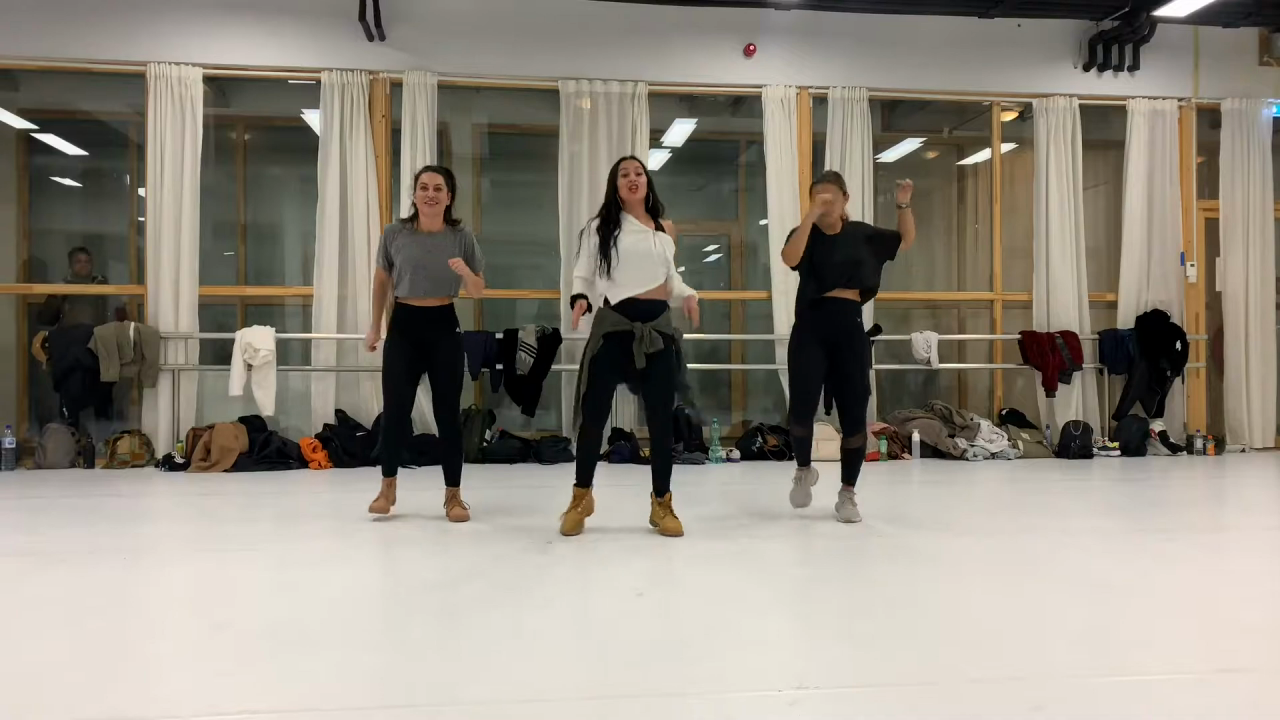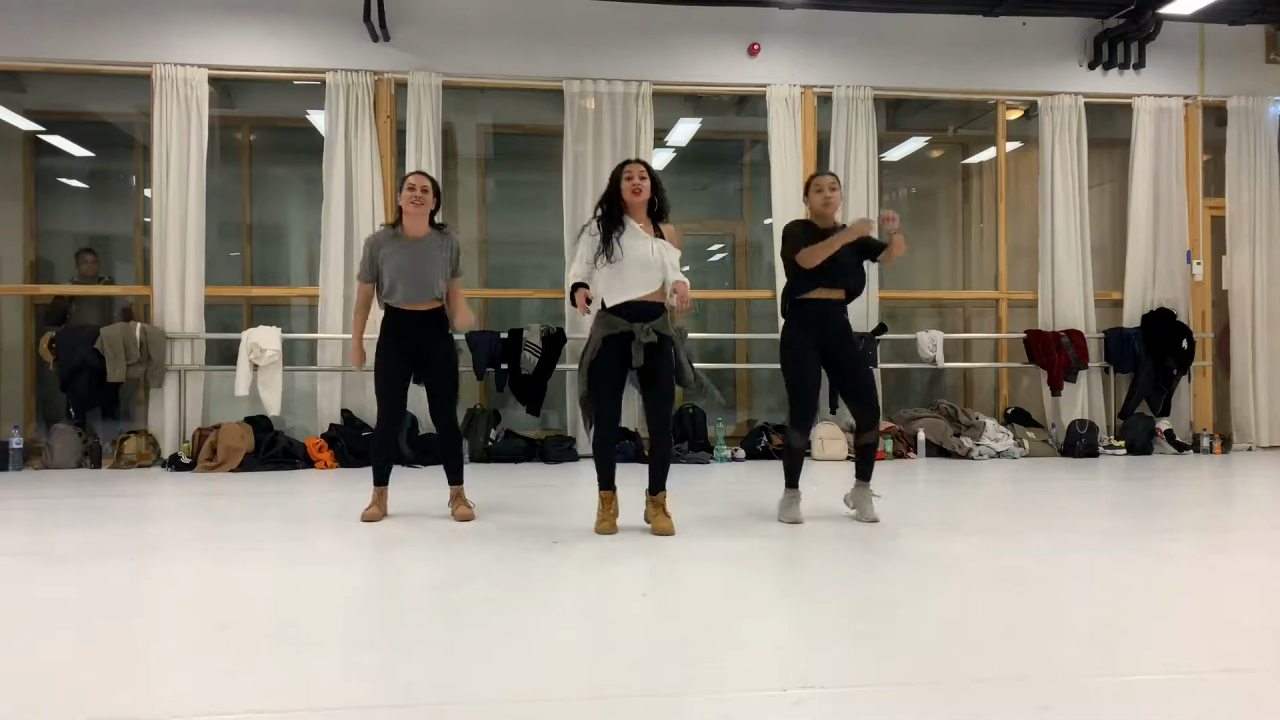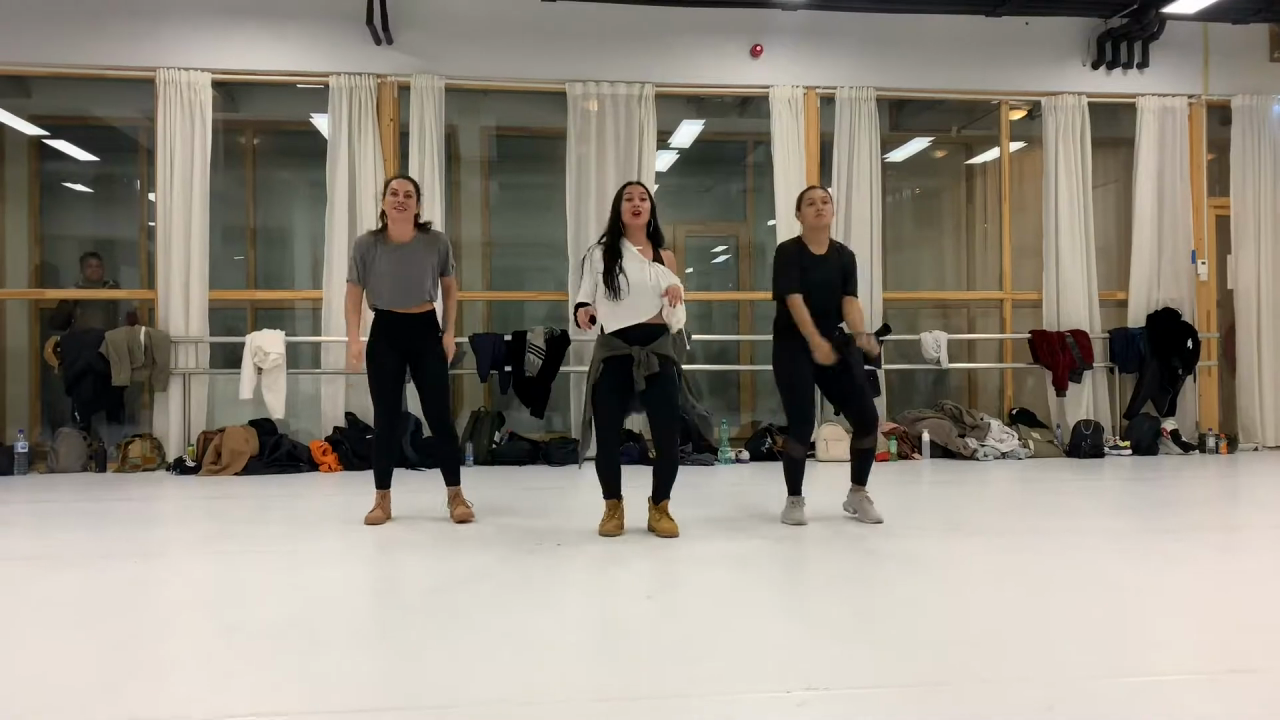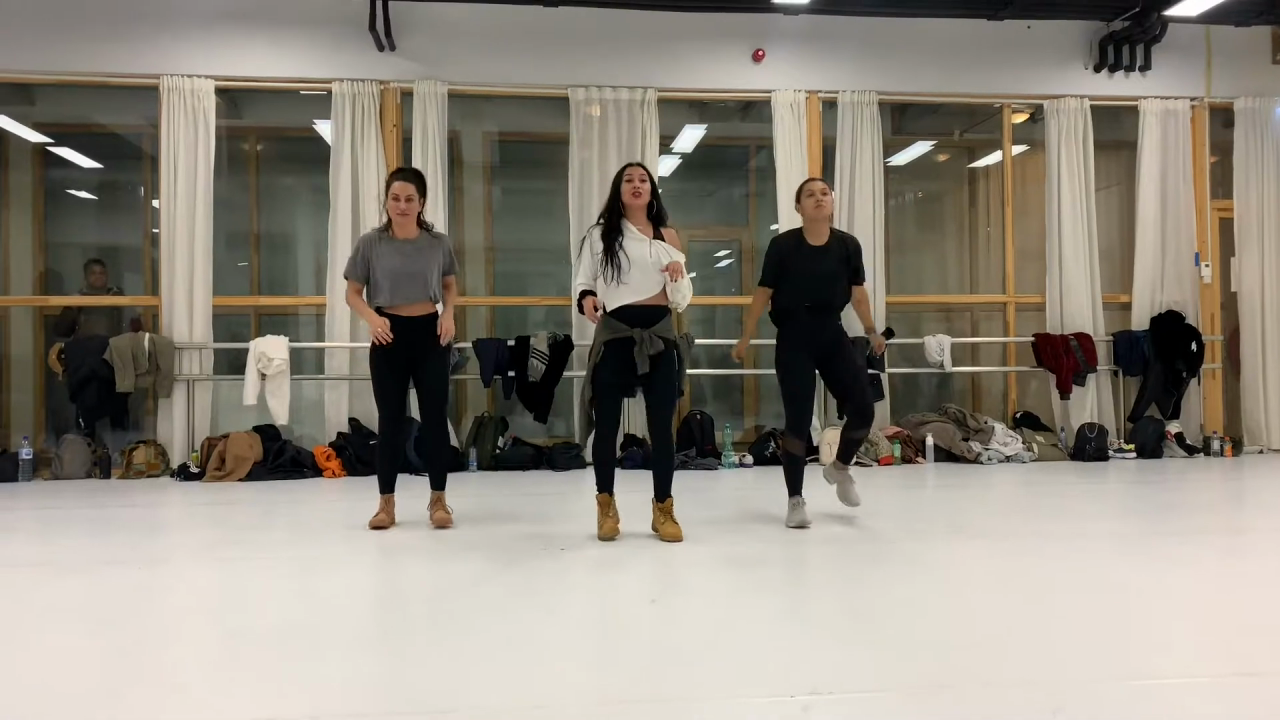
dt=0.2s
person 1, frame 1
left shoulder: (665, 229)
right shoulder: (600, 228)
right elbow: (583, 275)
left wrist: (688, 296)
right wrist: (579, 300)
left hip: (658, 326)
right hip: (613, 324)
left knee: (662, 419)
right knee: (593, 413)
left ankle: (661, 502)
right ankle: (581, 496)
person 1, frame 2
left shoulder: (666, 233)
right shoulder: (600, 228)
right elbow: (578, 270)
left wrist: (680, 285)
right wrist: (579, 288)
left hip: (655, 328)
right hip: (612, 327)
left knee: (661, 417)
right knee: (606, 418)
left ankle: (656, 501)
right ankle: (608, 499)
person 1, frame 3
left shoulder: (665, 257)
right shoulder: (601, 253)
left elbow: (674, 318)
right elbow: (586, 295)
left wrist: (677, 297)
right wrist: (582, 310)
left hip: (657, 349)
right hip: (614, 350)
left knee: (668, 435)
right knee: (607, 437)
left ankle: (659, 508)
right ankle: (613, 507)
person 1, frame 4
left shoulder: (667, 236)
right shoulder: (600, 235)
right elbow: (585, 279)
left wrist: (680, 273)
right wrist: (586, 297)
left hip: (658, 332)
right hip: (614, 332)
left knee: (662, 424)
right knee: (606, 423)
left ankle: (662, 508)
right ankle: (607, 506)
person 2, frame 1
left shoulder: (461, 237)
right shoulder: (394, 233)
left elbow: (478, 290)
right elbow: (382, 281)
left wrist: (466, 273)
right wrist: (374, 327)
left hip: (443, 326)
right hip: (404, 325)
left knee: (447, 413)
right knee: (395, 408)
left ankle: (453, 495)
right ankle: (387, 487)
person 2, frame 2
left shoulder: (447, 241)
right shoulder: (379, 241)
left elbow: (453, 292)
right elbow: (365, 294)
left wrist: (461, 313)
right wrist: (357, 342)
left hip: (434, 329)
right hip: (395, 330)
left knee: (444, 415)
right knee: (388, 415)
left ankle: (457, 495)
right ankle: (379, 496)
person 2, frame 3
left shoulder: (436, 242)
right shoulder: (366, 244)
left elbow: (449, 287)
right elbow: (354, 297)
left wrist: (449, 332)
right wrist: (354, 340)
left hip: (426, 330)
right hip: (386, 333)
left knee: (439, 414)
right knee: (387, 417)
left ankle: (456, 495)
right ankle: (383, 499)
person 2, frame 4
left shoulder: (439, 243)
right shoulder: (370, 243)
left elbow: (450, 285)
right elbow: (352, 292)
left wrist: (448, 314)
right wrist: (371, 316)
left hip: (429, 334)
right hip: (389, 337)
left knee: (435, 418)
right knee: (391, 421)
left ankle: (438, 500)
right ankle: (387, 504)
person 3, frame 1
left shoulder: (861, 233)
right shoulder: (807, 235)
left elbow: (906, 241)
right elbow: (790, 259)
left wrist: (903, 205)
right wrist: (810, 215)
left hip: (850, 327)
right hip: (811, 326)
left knee: (854, 414)
right knee: (802, 409)
left ankle: (847, 494)
right ankle: (804, 471)
person 3, frame 2
left shoulder: (852, 235)
right shoulder: (796, 230)
left elbow: (893, 253)
right elbow: (807, 259)
left wrist: (894, 229)
right wrist: (846, 235)
left hip: (838, 326)
right hip: (801, 326)
left knee: (869, 411)
right knee: (803, 414)
left ankle: (861, 490)
right ankle: (791, 494)
person 3, frame 3
left shoulder: (844, 255)
right shoulder: (787, 251)
left elbow: (850, 303)
right elbow: (793, 299)
left wrist: (862, 335)
right wrist: (814, 341)
left hip: (834, 339)
right hip: (794, 343)
left knee: (867, 417)
right knee: (801, 423)
left ankle: (858, 493)
right ankle: (794, 500)
person 3, frame 4
left shoulder: (847, 245)
right shoulder: (783, 244)
left elbow: (856, 290)
right elbow: (765, 292)
left wrist: (872, 331)
right wrist: (745, 337)
left hip: (831, 333)
right hip: (794, 334)
left knee: (863, 410)
right knee: (799, 420)
left ankle: (840, 468)
right ankle: (795, 500)
